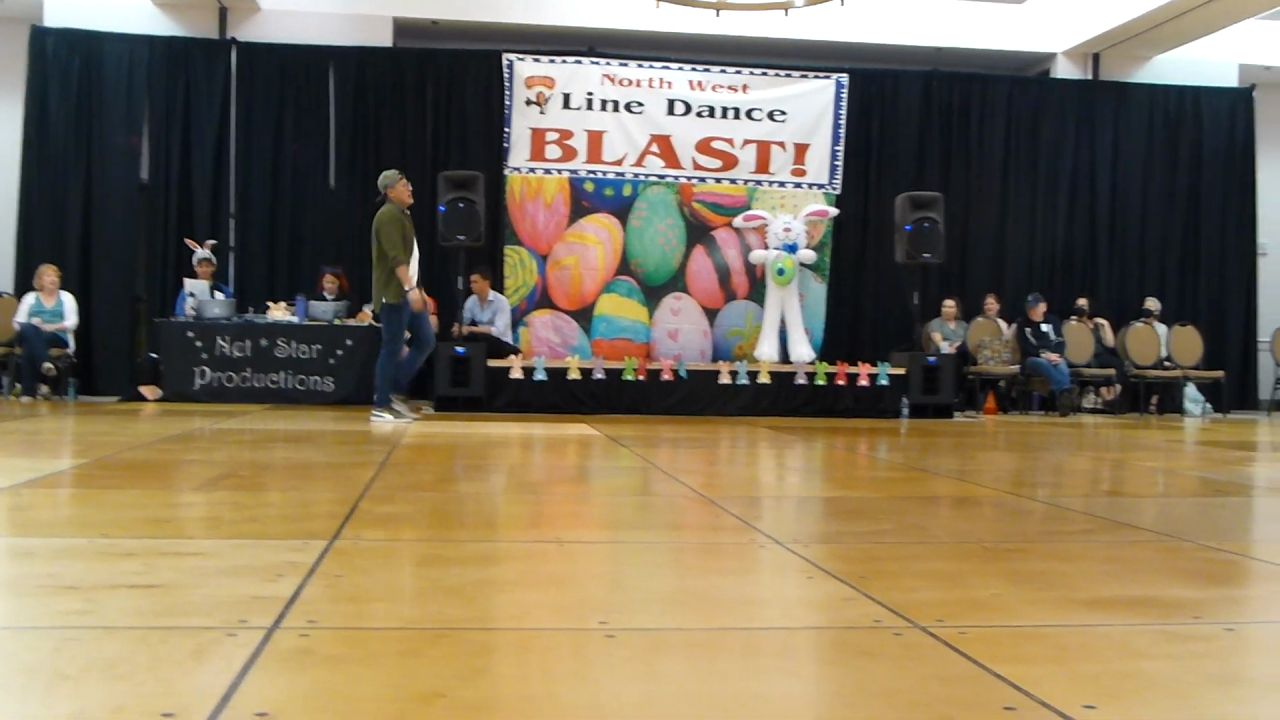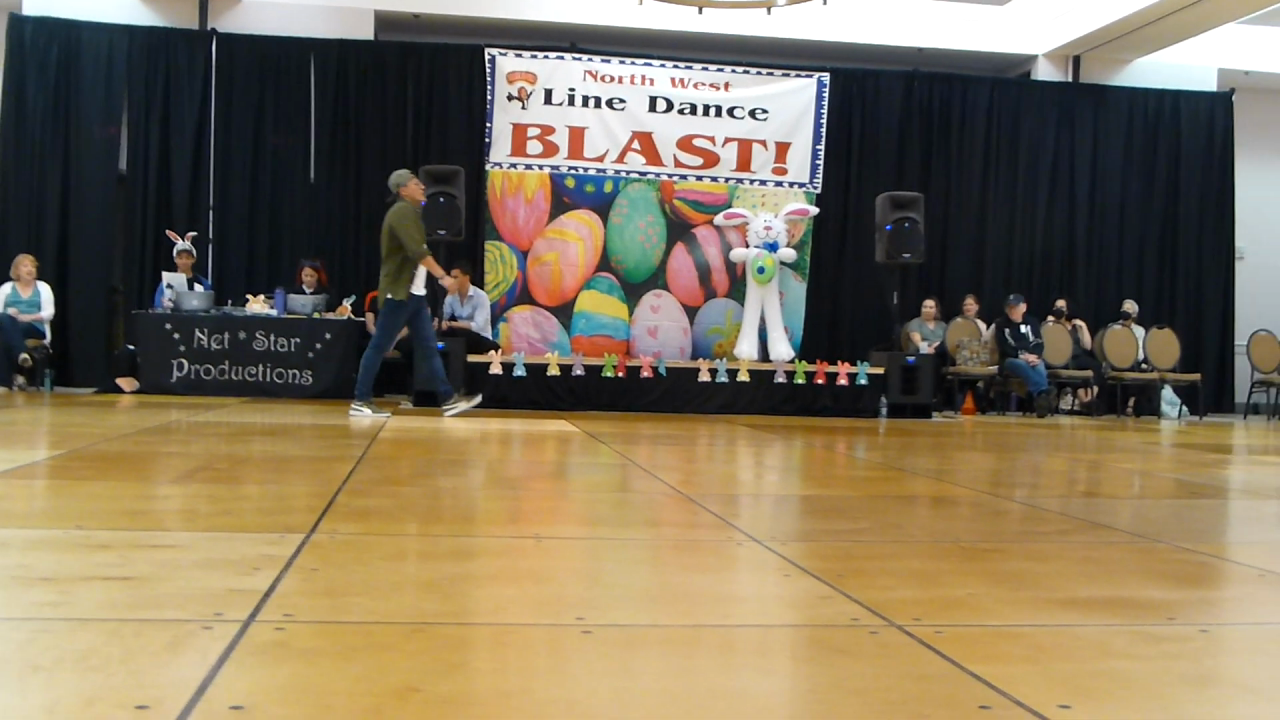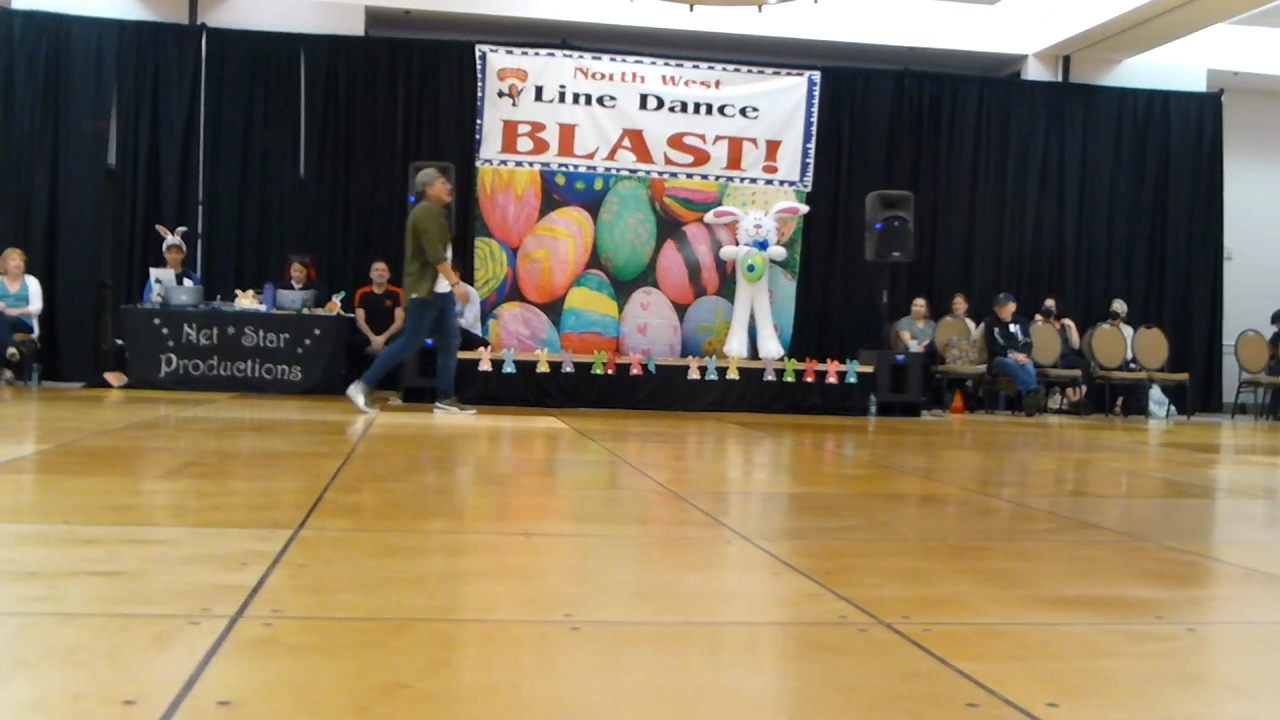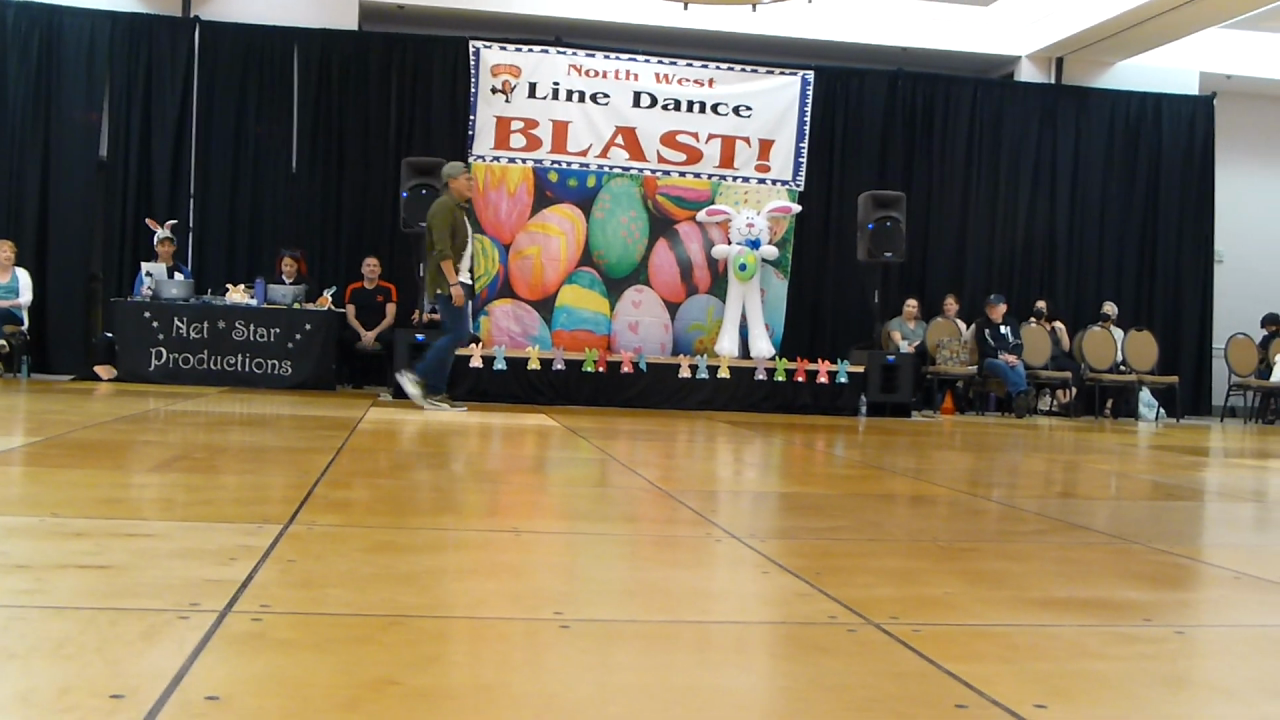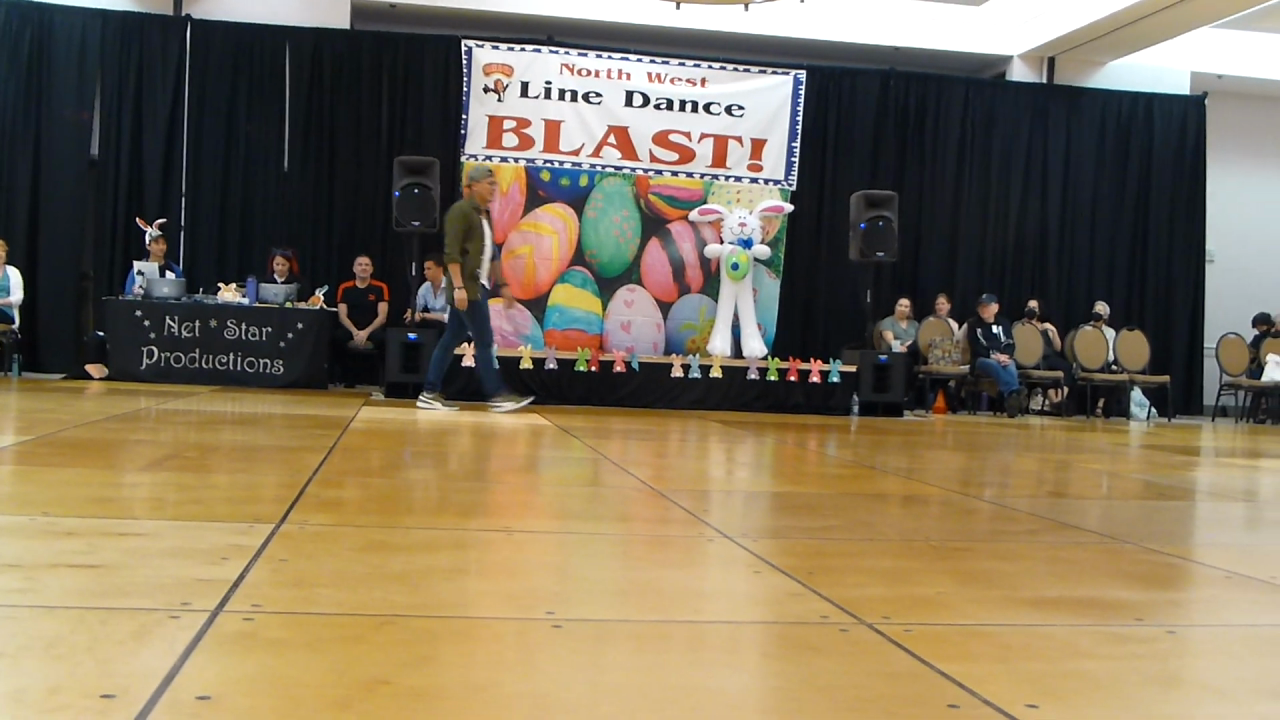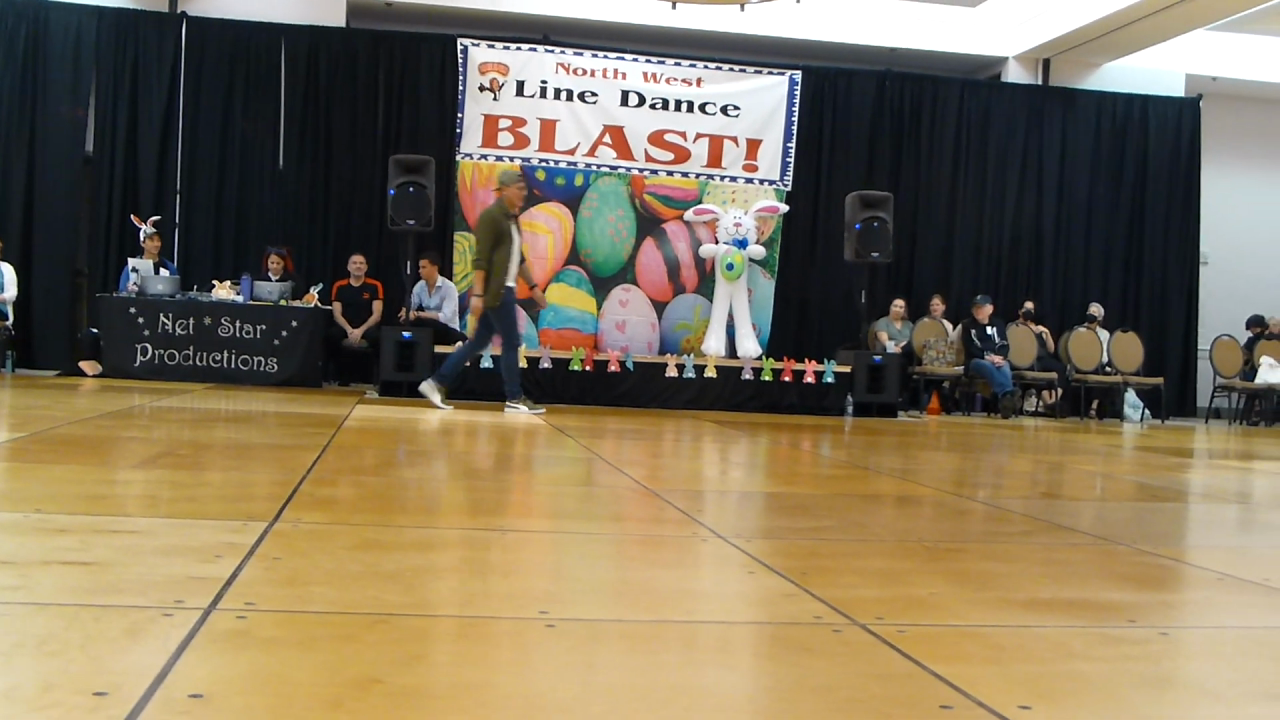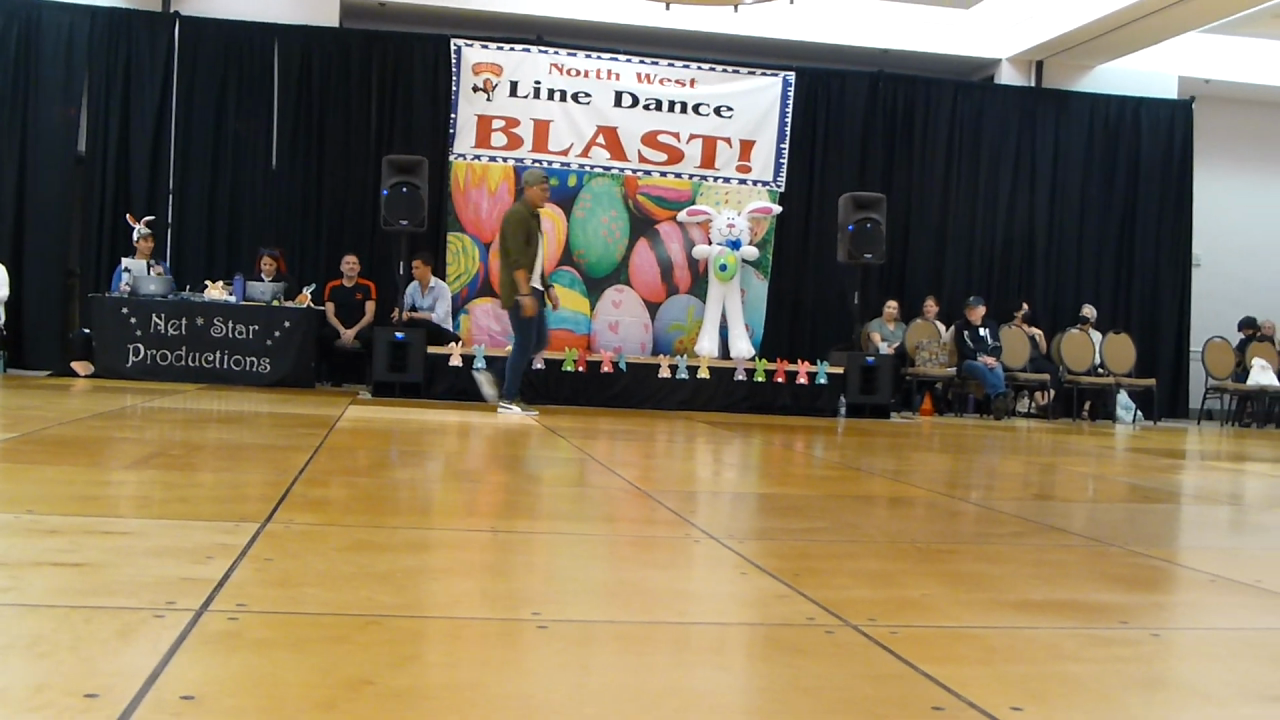
dt=0.2s
person 1, frame 1
left shoulder: (401, 215)
right shoulder: (389, 215)
right elbow: (396, 258)
left wrist: (418, 291)
right wrist: (414, 289)
left hip: (405, 293)
right hip: (394, 294)
left knee: (426, 343)
right knee: (392, 349)
left ankle: (397, 394)
right ankle: (380, 407)
person 1, frame 2
left shoulder: (410, 213)
right shoulder: (403, 212)
right elbow: (416, 250)
right wrist: (443, 276)
left hip: (413, 292)
right hip: (398, 293)
left knee: (428, 345)
right knee: (381, 344)
left ankle: (448, 398)
right ankle: (361, 400)
person 1, frame 3
left shoulder: (434, 213)
right shoulder: (427, 212)
right elbow: (435, 254)
right wrist: (456, 283)
left hip: (439, 290)
right hip: (424, 290)
left knee: (451, 342)
right knee: (410, 342)
left ankle: (445, 399)
right ankle: (362, 386)
person 1, frame 4
left shoulder: (459, 209)
right shoulder: (443, 208)
right elbow: (442, 251)
right wrist: (454, 284)
left hip: (459, 281)
right hip: (447, 283)
left knee: (455, 335)
right knee: (458, 335)
left ankle: (438, 394)
right ankle: (414, 375)
person 1, frame 5
left shoulder: (484, 214)
right shoulder: (461, 211)
left elbow: (489, 254)
right elbow: (452, 253)
left wrist: (503, 285)
right wrist: (459, 287)
left hip: (476, 286)
right hip: (467, 287)
left knee: (451, 339)
right knee: (484, 340)
left ankle: (430, 393)
right ankle: (497, 396)
person 1, frame 6
left shoulder: (512, 218)
right shoulder: (492, 216)
left elbow: (518, 258)
right elbow: (480, 259)
left wrist: (534, 287)
right wrist: (477, 295)
left hip: (504, 289)
right hip: (495, 291)
left knee: (479, 341)
right knee: (512, 342)
left ankle: (437, 382)
right ankle: (515, 399)
person 1, frame 7
left shoulder: (531, 215)
right shoulder: (517, 215)
right elbow: (517, 259)
left wrist: (548, 287)
right wrist: (525, 294)
left hip: (533, 289)
right hip: (520, 291)
left knee: (538, 340)
right knee: (525, 343)
left ankle: (493, 378)
right ankle: (508, 399)
